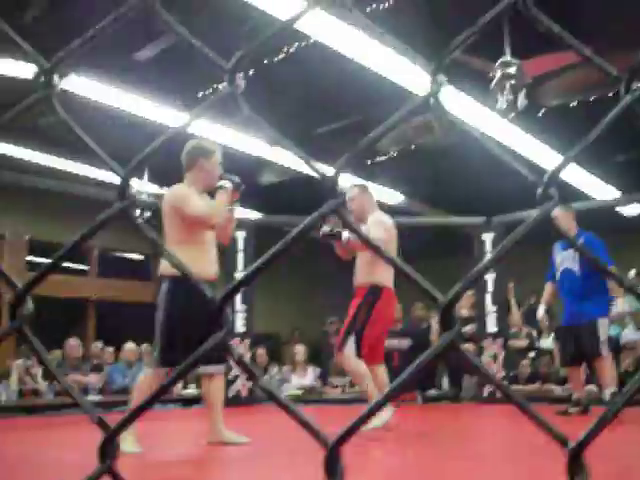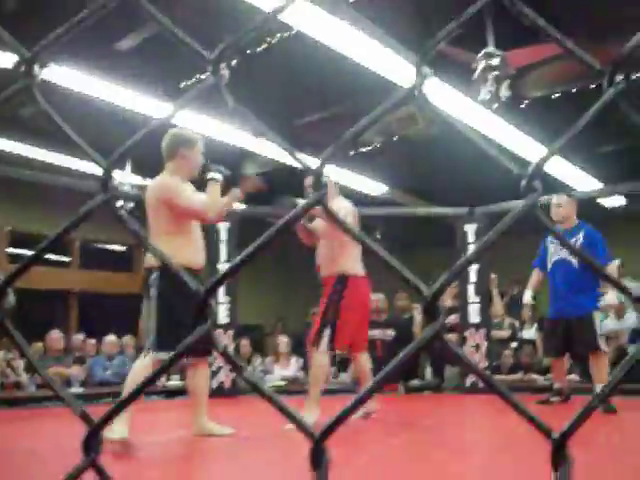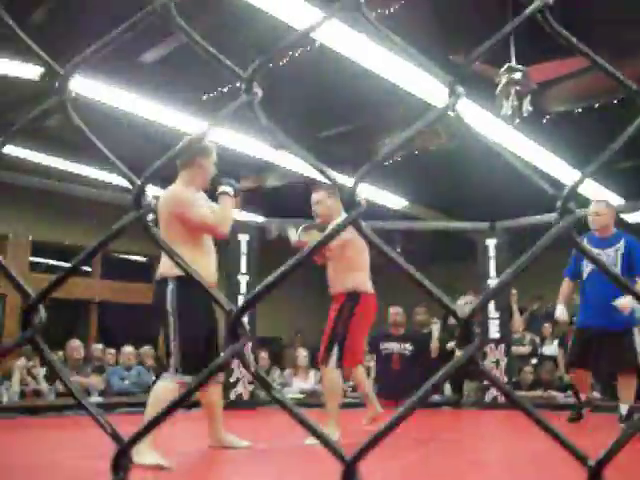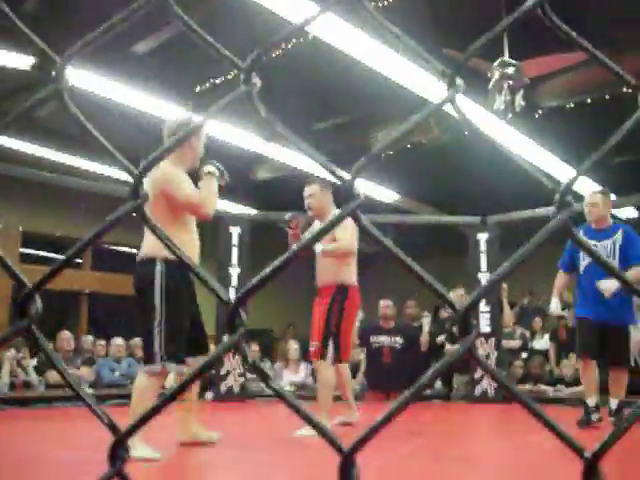
dt=0.2s
person 1, frame 1
left shoulder: (205, 200)
right shoulder: (179, 193)
left elbow: (223, 236)
right elbow: (212, 219)
left wrist: (231, 202)
right wrist: (224, 188)
left hip: (205, 288)
right hip: (178, 286)
left knee: (215, 362)
right knee: (162, 362)
left ankle: (217, 429)
right ankle: (126, 431)
person 1, frame 2
left shoulder: (185, 187)
right shoulder: (165, 184)
left elbow: (213, 212)
right elbow: (206, 213)
left wrist: (241, 190)
right wrist: (214, 180)
left hip: (189, 278)
right hip: (167, 276)
left knee: (200, 351)
right knee: (160, 351)
left ankle: (201, 420)
right ankle: (119, 420)
person 1, frame 3
left shoulder: (197, 197)
right shoulder: (178, 194)
left elbow: (218, 222)
right elbow: (220, 227)
left wrist: (229, 197)
right wrist: (226, 193)
left hip: (198, 291)
right hip: (179, 287)
left knee: (210, 367)
right knee: (180, 370)
left ankle: (218, 433)
right ankle: (142, 446)
person 1, frame 4
left shoulder: (176, 175)
right shoulder: (166, 172)
left elbow: (195, 207)
right elbow: (205, 209)
left wrist: (209, 182)
right wrist: (210, 174)
left hip: (175, 272)
right hip: (162, 269)
left knee: (194, 352)
right knee: (159, 358)
left ankle: (189, 426)
right ankle: (132, 440)
person 2, frame 1
left shoulder: (379, 220)
right shoulder: (370, 225)
left elbow: (376, 243)
right elbow: (346, 253)
left wrist: (343, 234)
right wrist: (334, 235)
left hip: (374, 295)
right hip: (375, 296)
left knee: (346, 352)
right knee: (373, 359)
right ankle: (381, 410)
person 2, frame 2
left shoulder: (340, 205)
right shoulder: (330, 210)
left elbow: (341, 223)
right elbow: (311, 239)
right wrist: (300, 223)
left hip: (343, 284)
right hip: (351, 285)
left knee: (318, 344)
right knee: (356, 347)
left ankle: (312, 409)
right ankle: (368, 402)
person 2, frame 3
left shoulder: (344, 224)
right shoulder: (338, 228)
left elbow: (328, 242)
right elbow: (323, 258)
left wrist: (295, 237)
right wrist: (309, 240)
left hip: (353, 300)
right hip: (357, 300)
left knee: (329, 361)
right knee: (349, 361)
left ankle: (331, 428)
right ankle: (373, 407)
person 2, frame 4
left shoulder: (341, 219)
right shoulder: (318, 225)
left elbow: (349, 248)
left wrist: (317, 249)
right wrist: (293, 231)
left hip: (339, 293)
right hip: (328, 295)
left knee: (323, 357)
right knee: (335, 356)
left ankle: (323, 419)
right ankle: (351, 411)
person 3, frame 1
left shoulder: (589, 240)
right shoulder: (557, 247)
left elbow: (608, 269)
right elbow: (552, 280)
right wrist: (543, 305)
left hip: (593, 309)
right hip: (569, 314)
left knee: (599, 352)
right knee: (571, 360)
left ankle: (611, 398)
right ankle: (578, 400)
person 3, frame 2
left shoulder: (588, 233)
right shoulder: (549, 237)
left elbow: (608, 264)
right elbow: (540, 268)
left wrist: (612, 290)
right wrist: (529, 291)
left hip: (585, 304)
right hip: (557, 307)
left knee: (596, 347)
right knee: (555, 352)
right ankle: (560, 391)
person 3, frame 3
right shoulder: (583, 243)
right elbow: (570, 278)
right wrist: (560, 304)
left hip: (620, 319)
right hip: (588, 317)
right knee: (577, 364)
right ankle: (582, 402)
person 3, frame 4
right shoulder: (579, 235)
right elbow: (565, 270)
left wrist: (616, 282)
right wrist: (555, 297)
left hip: (618, 311)
right hip: (587, 310)
left knee: (619, 363)
right knee: (587, 356)
left ankle: (615, 408)
right ankle: (592, 407)
